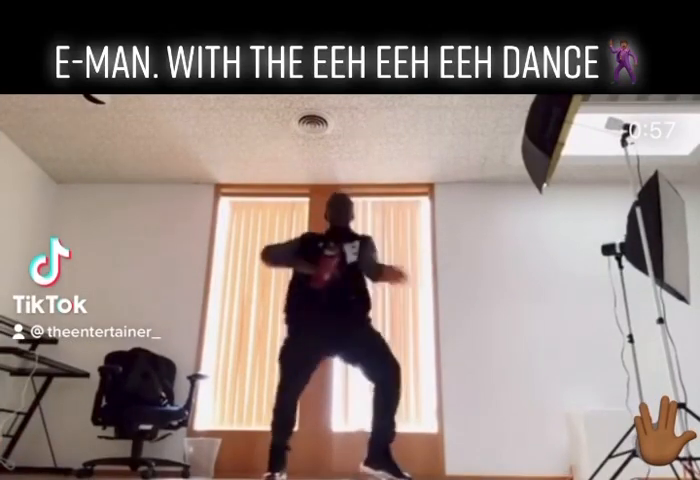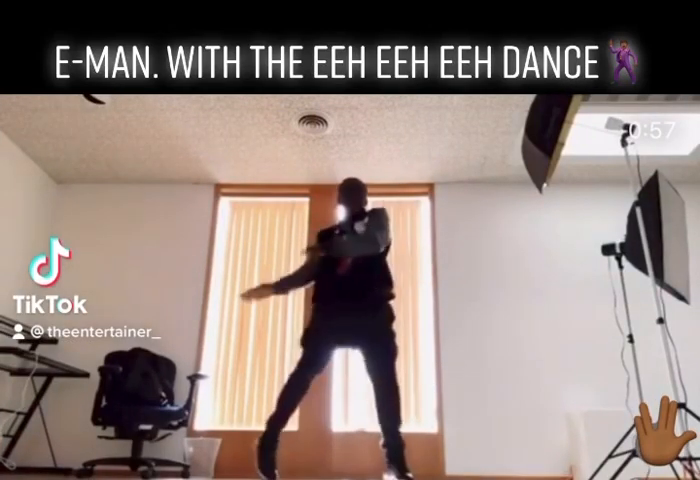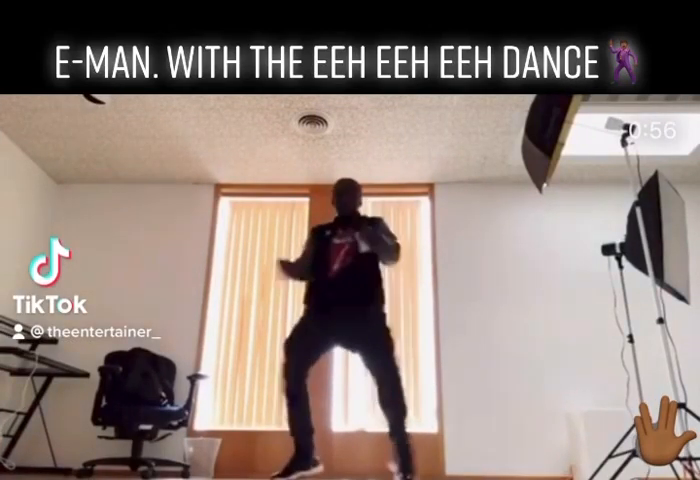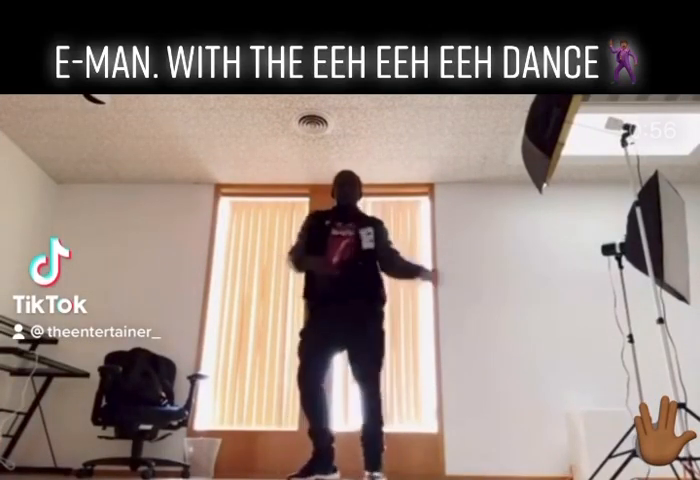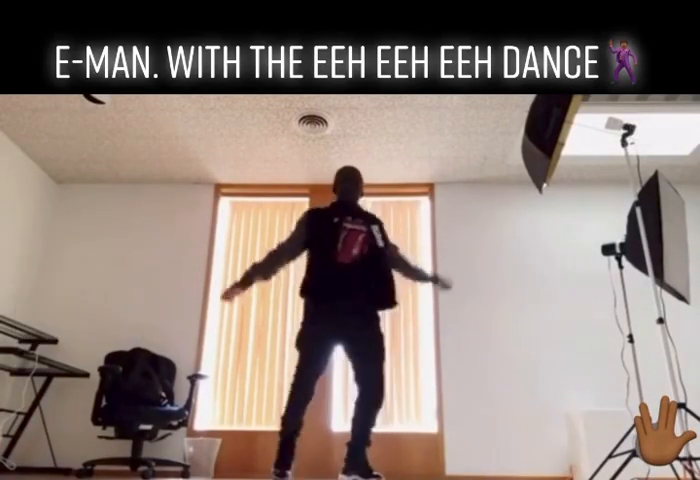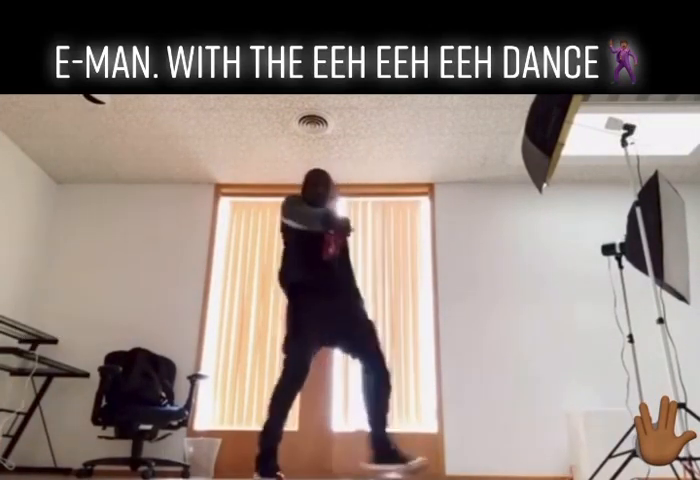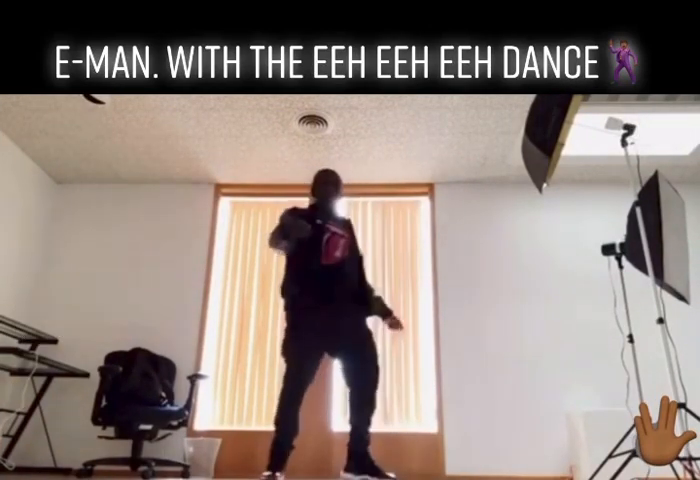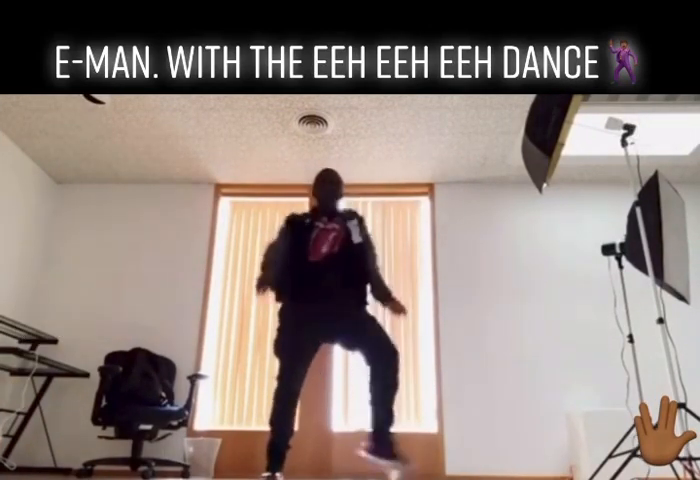
dt=0.4s
person 1, frame 1
left shoulder: (363, 243)
right shoulder: (308, 242)
left elbow: (370, 267)
right elbow: (270, 252)
left wrist: (386, 272)
right wrist: (299, 264)
left hip: (351, 324)
right hip: (309, 325)
left knee: (389, 374)
right knee: (289, 386)
left ankle: (379, 454)
person 1, frame 2
left shoulder: (377, 218)
right shoulder: (329, 233)
left elbow: (374, 242)
right elbow: (307, 273)
left wrist: (329, 250)
right wrist: (271, 289)
left hip: (369, 308)
right hip: (331, 309)
left knee: (384, 376)
right knee: (306, 371)
right ankle: (269, 440)
person 1, frame 3
left shoulder: (374, 226)
right shoulder: (319, 234)
left elbow: (391, 255)
right elbow: (306, 270)
left wrist: (372, 239)
right wrist: (288, 269)
left hip: (365, 313)
right hip: (322, 313)
left knee: (386, 376)
right knee: (293, 372)
left ankle: (403, 453)
right ankle: (304, 455)
person 1, frame 4
left shoulder: (373, 227)
right shoulder: (315, 222)
left elbow: (392, 263)
right elbow: (296, 256)
left wrist: (418, 271)
right wrist: (314, 263)
left hip: (362, 313)
right hip: (323, 312)
left knee: (368, 382)
right knee: (309, 379)
person 1, frame 5
left shoulder: (373, 224)
right shoulder: (316, 219)
left elbow: (393, 259)
right elbow: (287, 250)
left wrist: (425, 276)
right wrist: (248, 278)
left hip: (363, 312)
right hip: (324, 309)
left knee: (372, 382)
right knee: (306, 376)
person 1, frame 6
left shoulder: (333, 225)
right shoulder: (294, 207)
right elbow: (307, 217)
right wrist: (333, 221)
left hip: (341, 304)
right hip: (307, 302)
left knee: (375, 366)
right knee: (294, 376)
left ankle: (382, 448)
person 1, frame 7
left shoulder: (346, 226)
right shoulder: (297, 218)
left elbow: (357, 276)
right elbow: (278, 240)
left wrist: (382, 311)
right wrist: (292, 232)
left hip: (347, 312)
right hip: (308, 311)
left knee: (365, 376)
right knee: (297, 381)
person 1, frame 8
left shoulder: (353, 222)
right shoulder: (296, 225)
left elbow: (368, 265)
right elbow: (277, 255)
left wrist: (384, 294)
right wrist: (267, 276)
left hip: (346, 307)
right hip: (303, 308)
left knee: (385, 355)
right knee: (290, 379)
left ankle: (380, 441)
